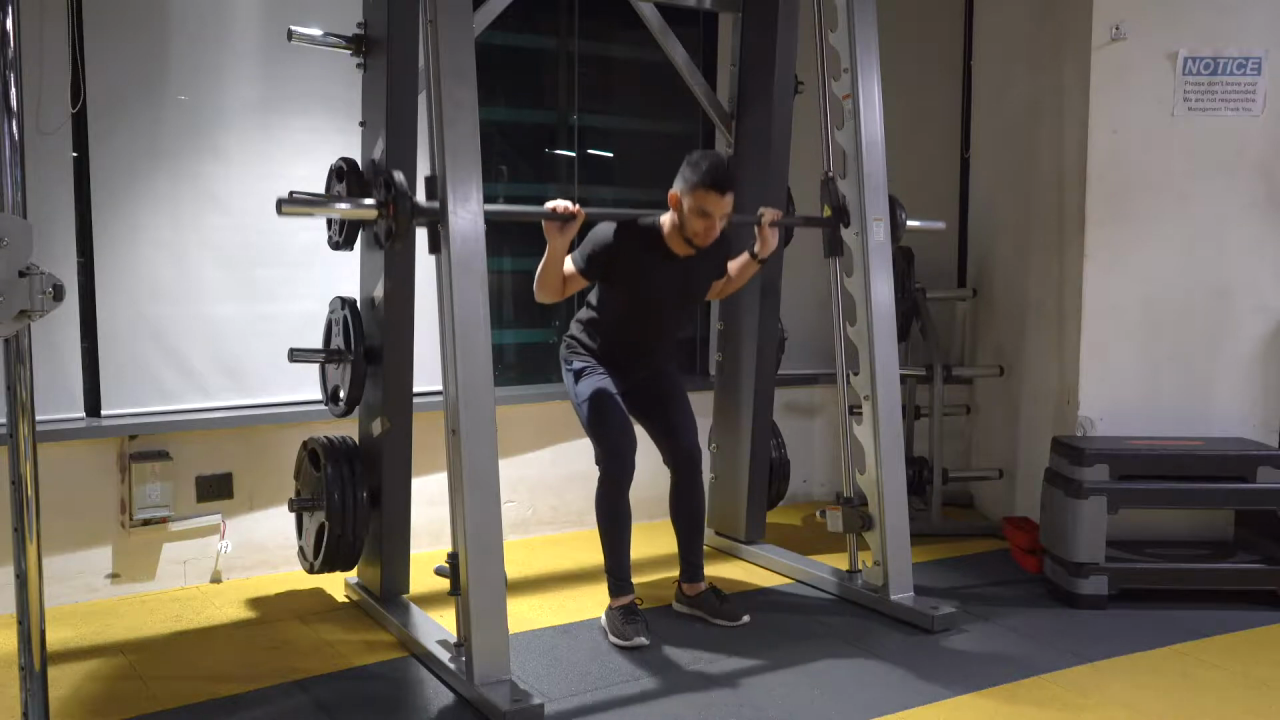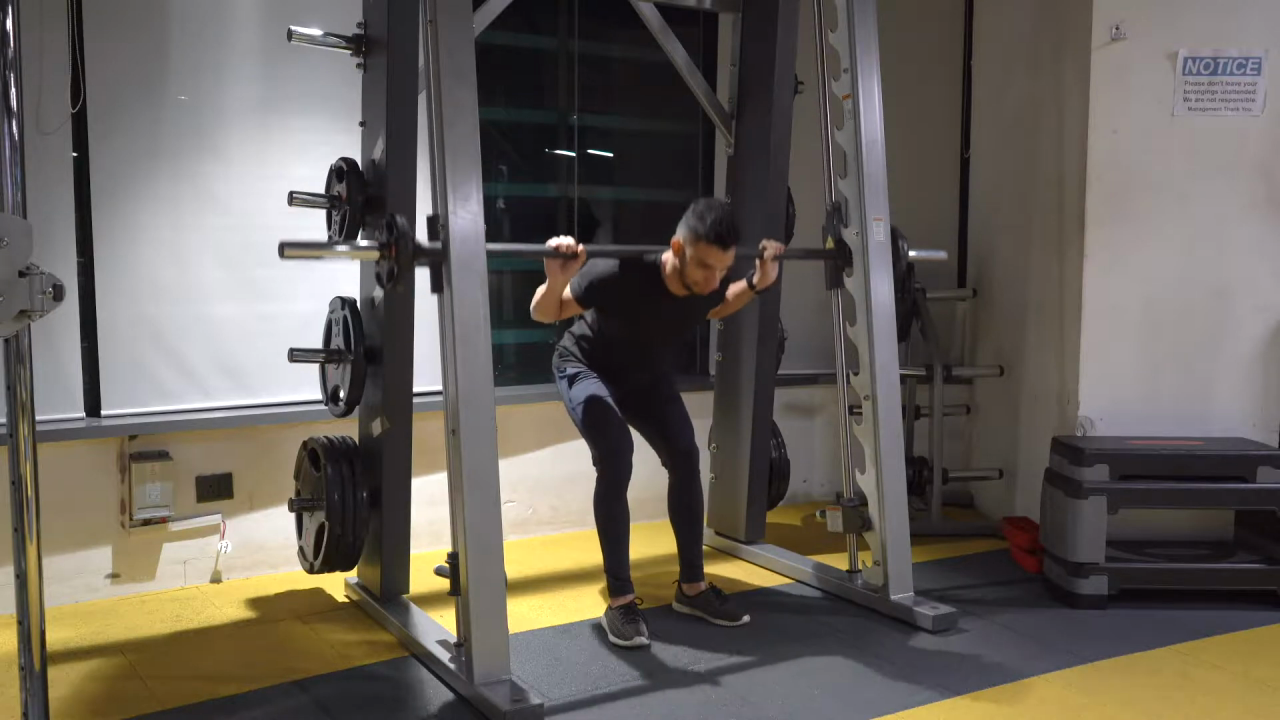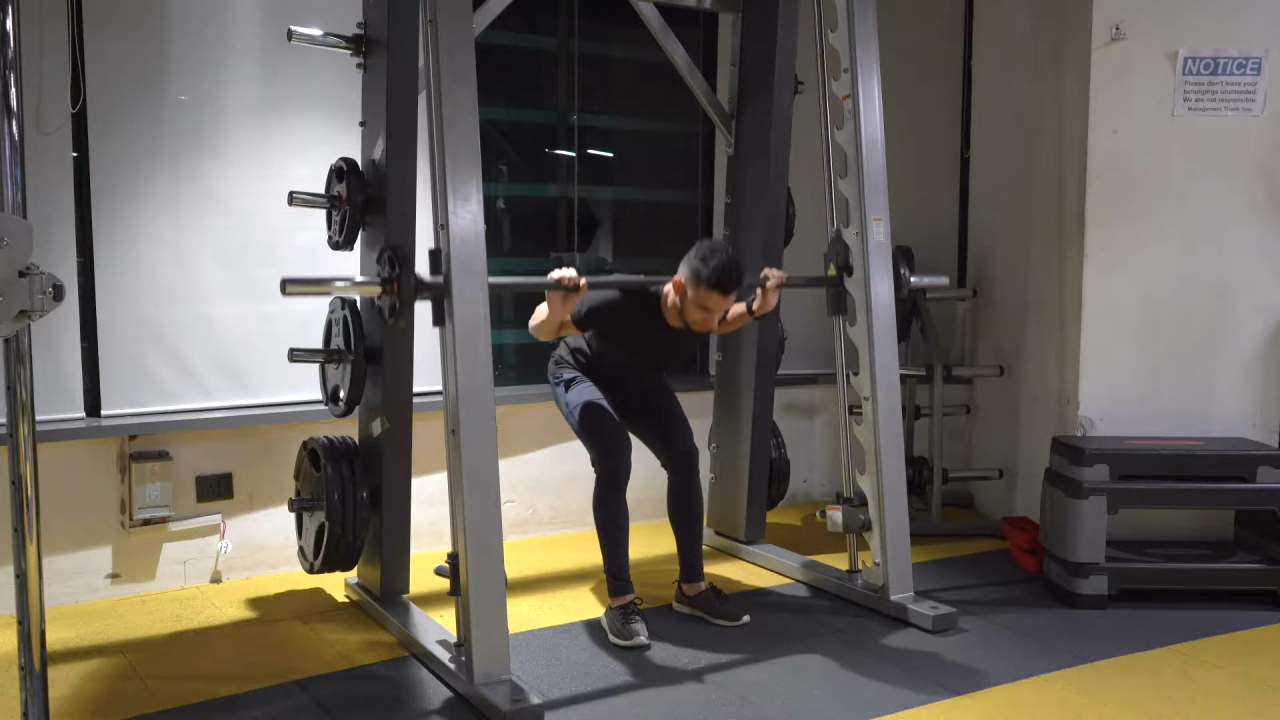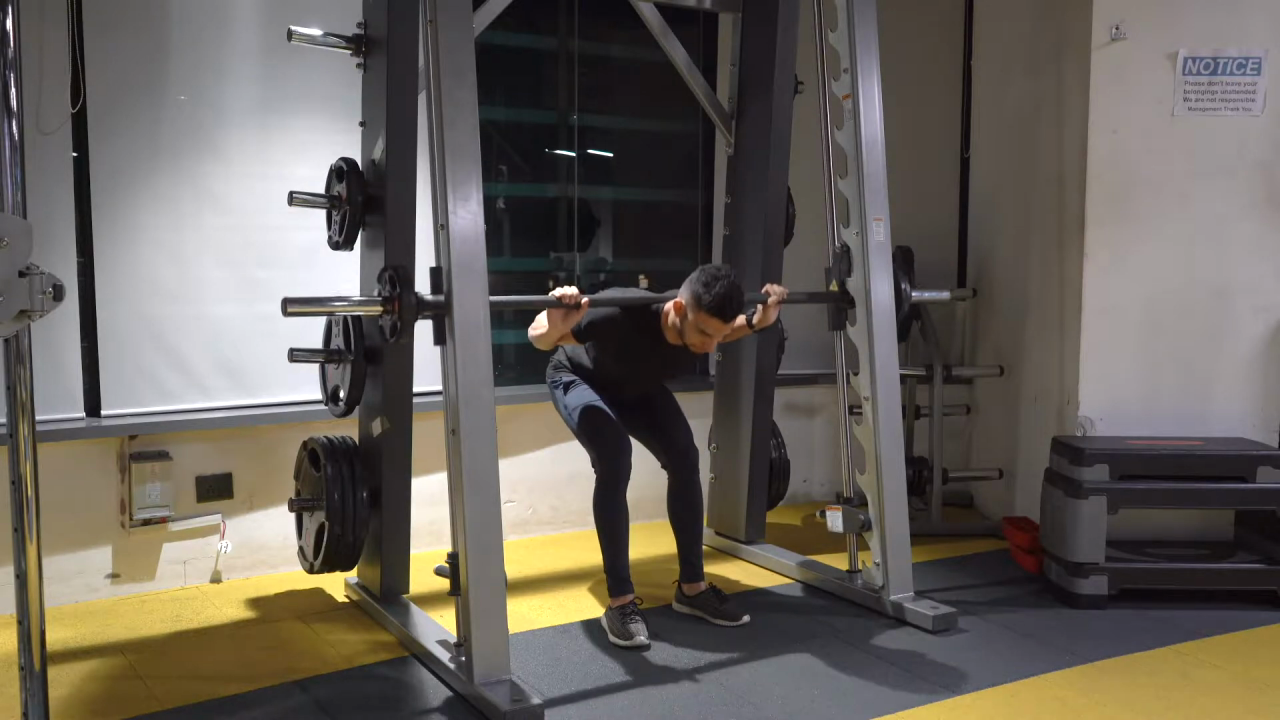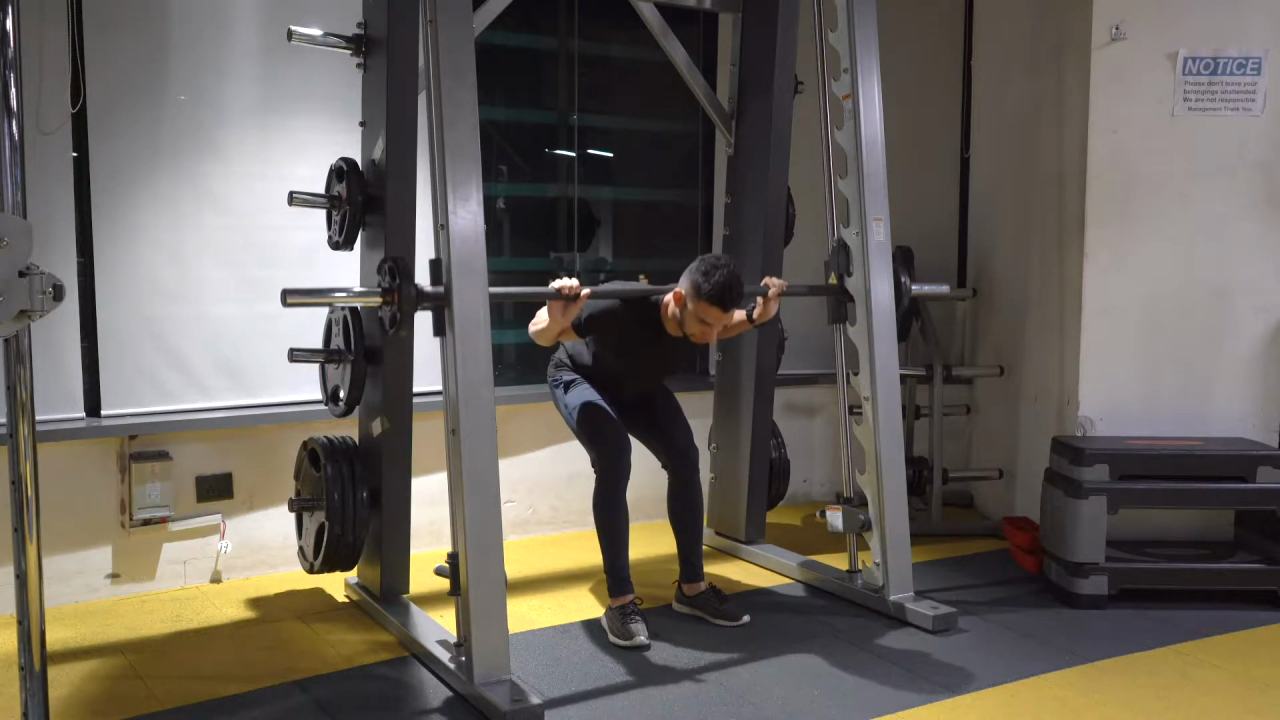
dt=0.3s
person 1, frame 1
left shoulder: (712, 248)
right shoulder: (619, 241)
left elbow: (716, 288)
right elbow: (547, 292)
left wrist: (760, 251)
right wrist: (556, 246)
left hip: (653, 366)
right hip: (593, 360)
left knee: (687, 457)
right knee: (619, 459)
left ankle: (692, 586)
right ankle: (620, 601)
person 1, frame 2
left shoulder: (709, 282)
right shoulder: (620, 275)
right elbow: (543, 314)
left wrist: (759, 281)
right wrist: (557, 281)
left hip: (647, 373)
right hip: (587, 367)
left knee: (685, 457)
right knee: (616, 458)
left ankle: (692, 586)
right ankle: (620, 600)
person 1, frame 3
left shoulder: (705, 311)
right shoulder: (620, 303)
right elbow: (540, 330)
left wrist: (758, 308)
right wrist: (555, 311)
left hip: (640, 382)
right hip: (582, 375)
left knee: (684, 455)
right knee: (615, 458)
left ankle: (692, 586)
right ankle: (621, 601)
person 1, frame 4
left shoulder: (704, 325)
right shoulder: (620, 318)
right elbow: (538, 337)
left wrist: (757, 321)
right wrist: (555, 326)
left hip: (639, 385)
right hip: (580, 379)
left knee: (684, 457)
right knee: (615, 459)
left ankle: (692, 586)
right ankle: (620, 601)
person 1, frame 5
left shoulder: (703, 317)
right shoulder: (620, 311)
right elbow: (538, 334)
left wrist: (758, 315)
right wrist: (556, 319)
left hip: (640, 383)
right hip: (581, 378)
left knee: (685, 457)
right knee: (615, 461)
left ankle: (692, 586)
right ankle: (621, 601)
